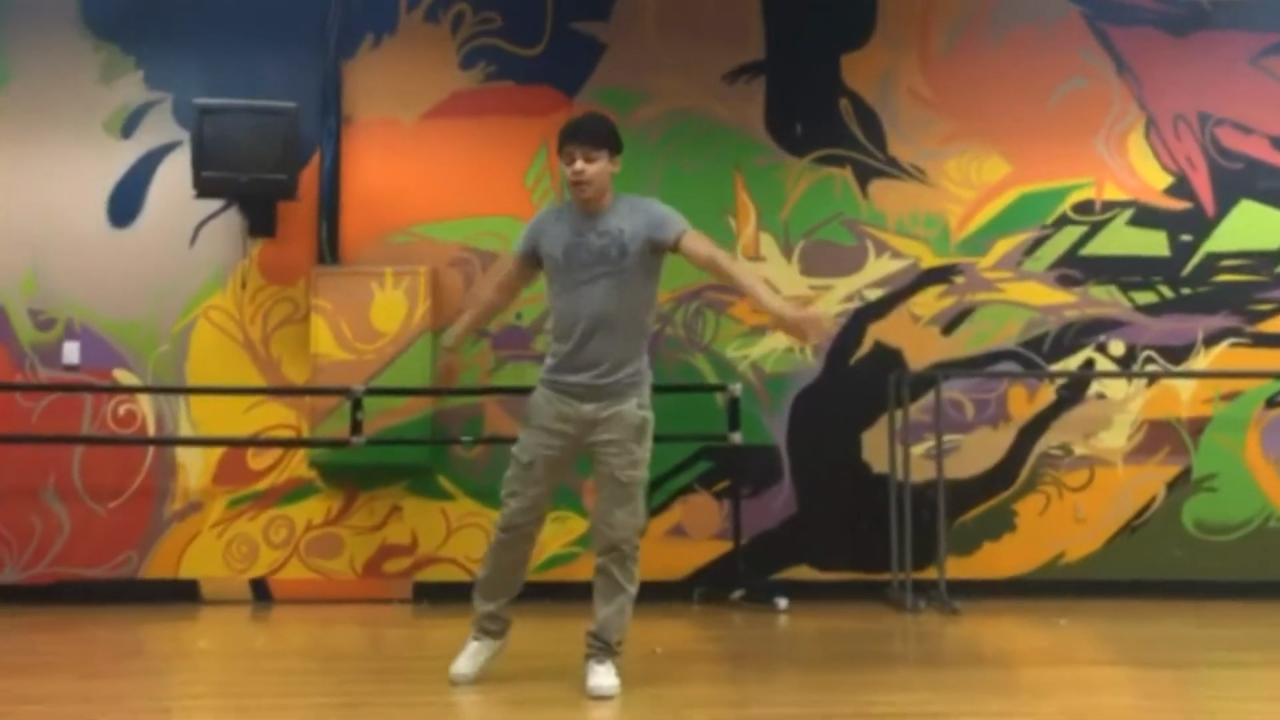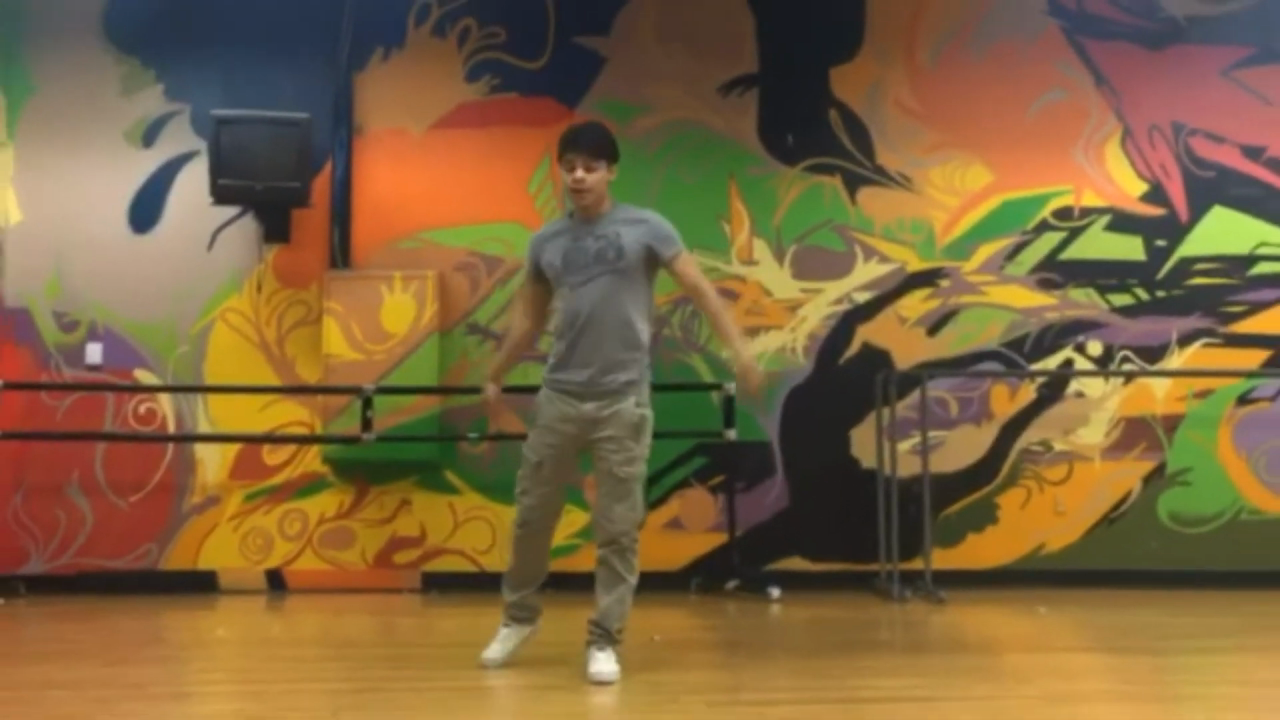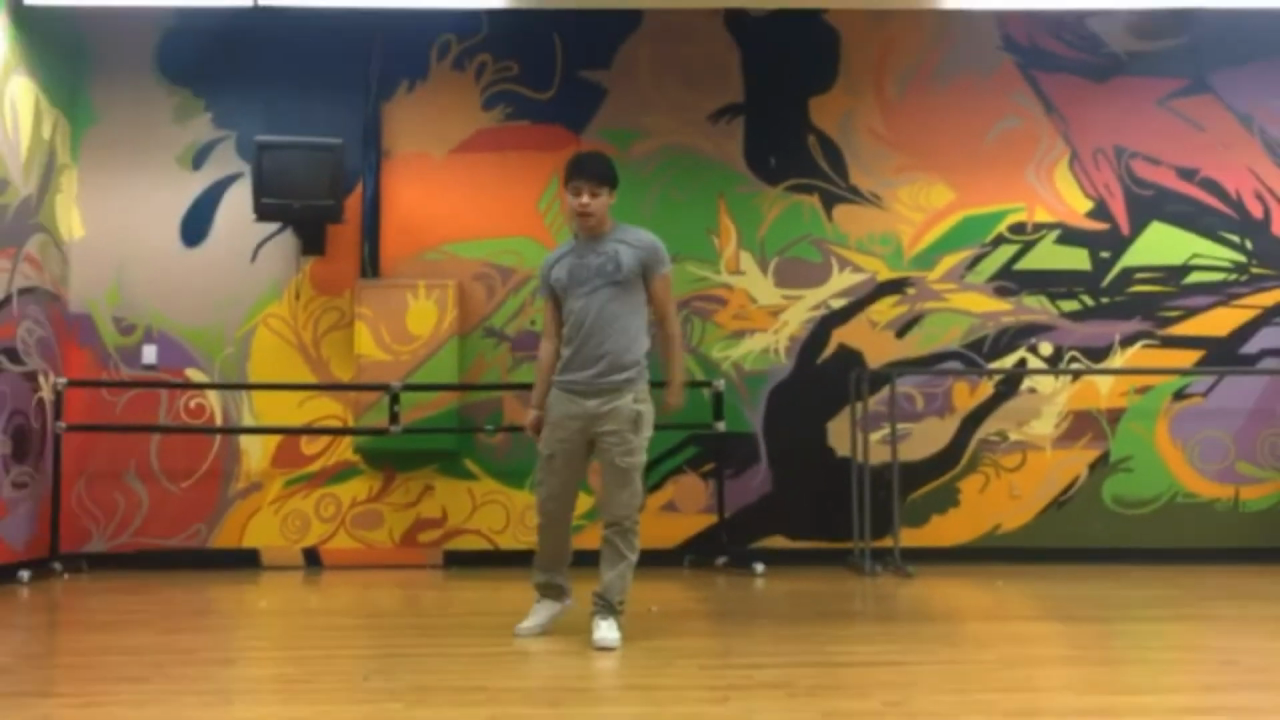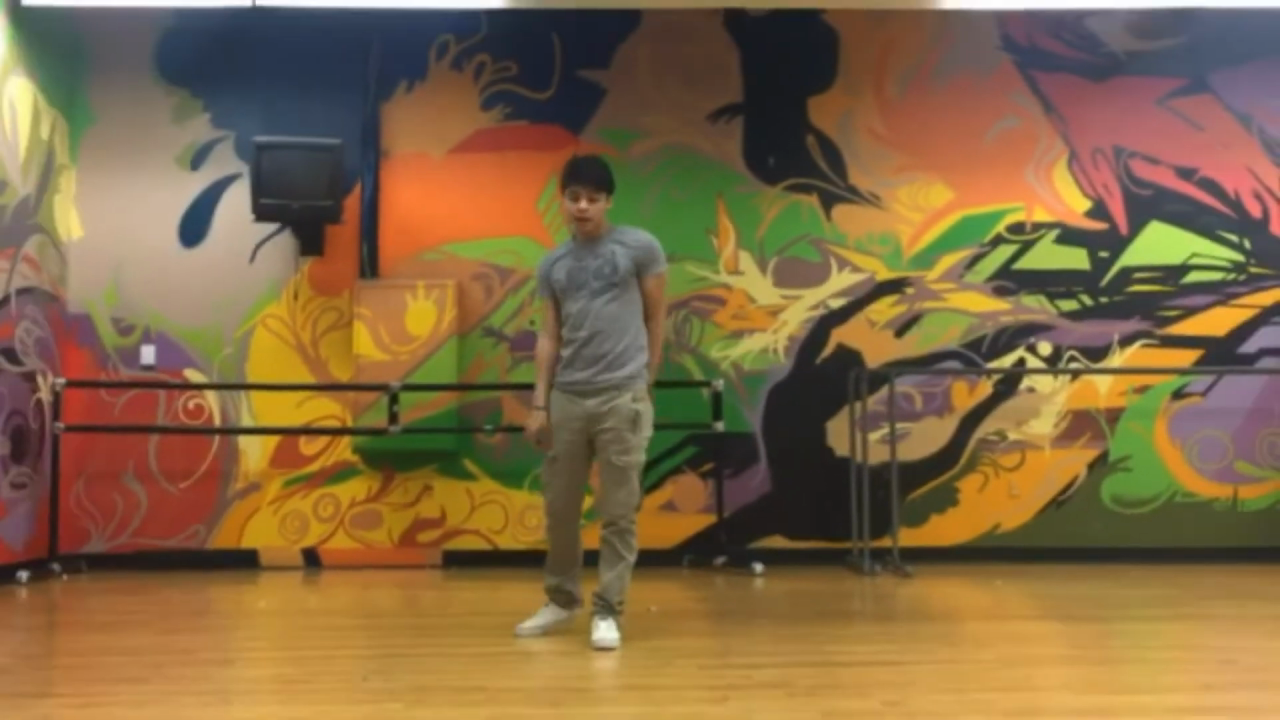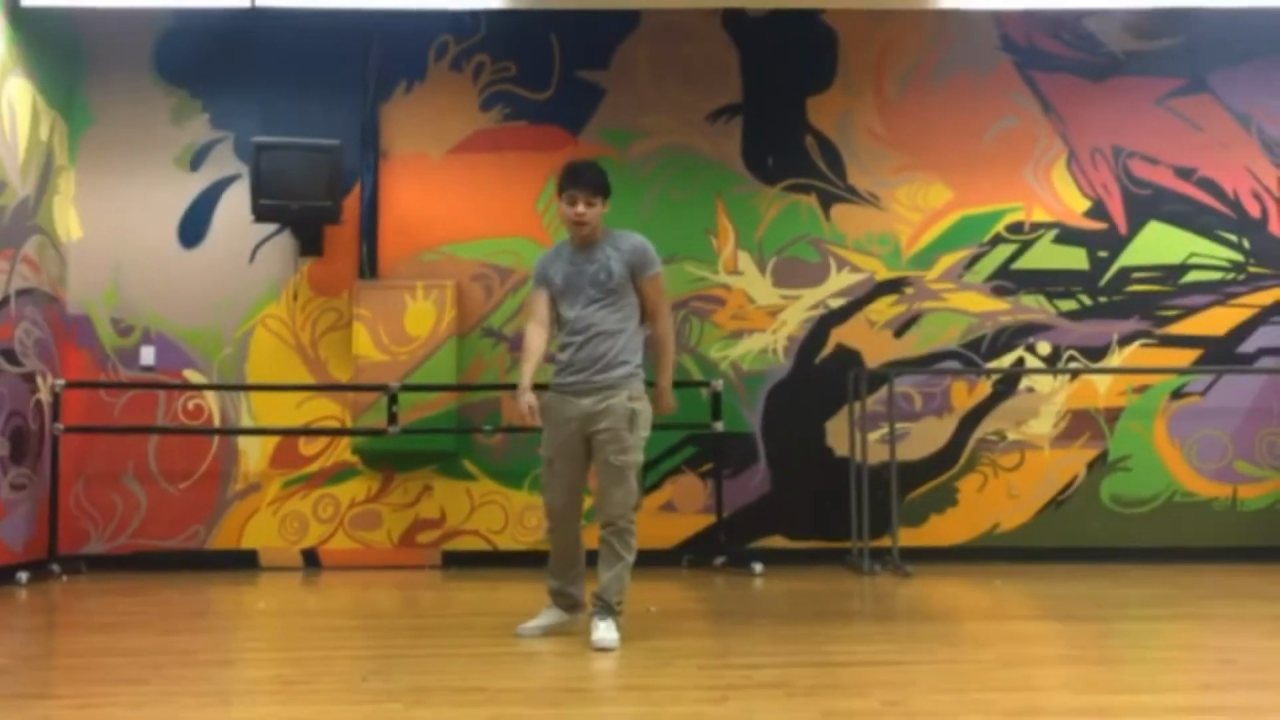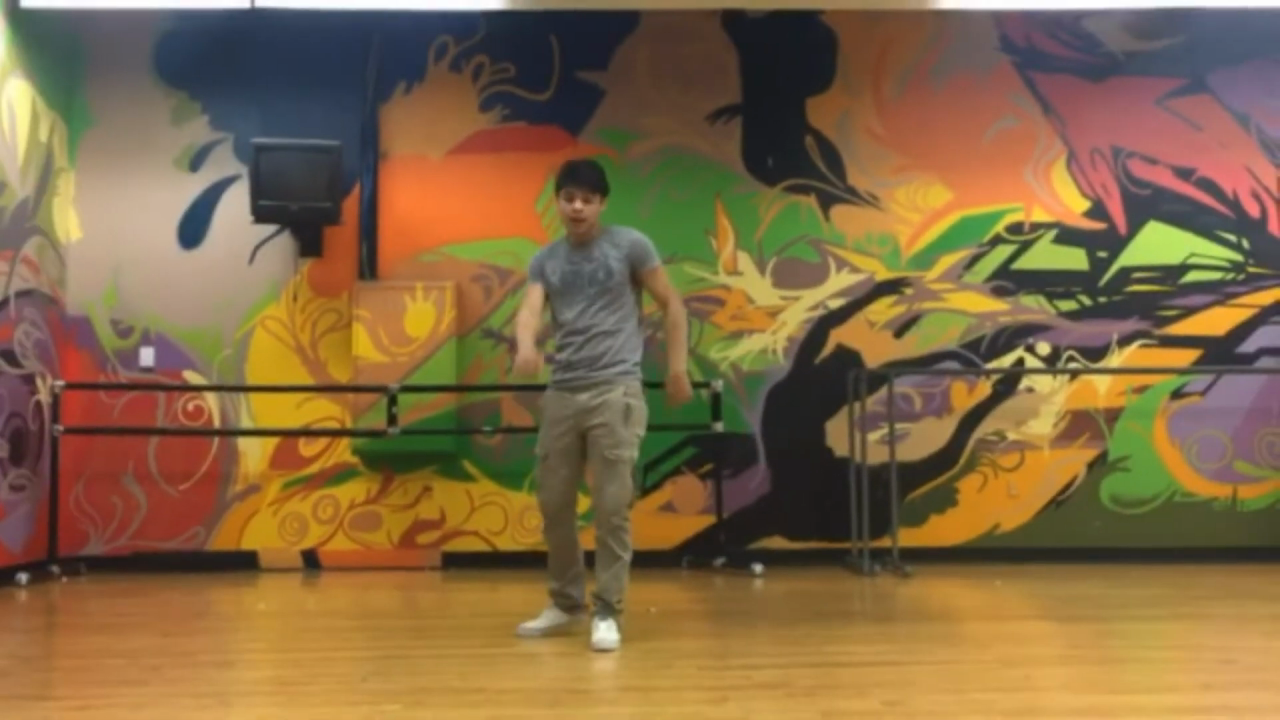
dt=0.1s
person 1, frame 1
left shoulder: (647, 217)
right shoulder: (546, 225)
left elbow: (714, 258)
right elbow: (505, 282)
left wrist: (776, 305)
right wrist: (457, 333)
left hip: (623, 402)
right hip: (556, 396)
left knee: (618, 535)
right knee: (517, 516)
left ankle: (603, 652)
right ankle: (487, 629)
person 1, frame 2
left shoulder: (644, 227)
right shoulder: (547, 242)
left elbow: (698, 286)
right elbow: (530, 316)
left wrist: (738, 348)
right wrist: (496, 376)
left hip: (622, 401)
right hip: (559, 398)
left knee: (618, 529)
right knee: (533, 515)
left ankle: (604, 639)
right ankle: (519, 616)
person 1, frame 3
left shoulder: (643, 246)
right shoulder: (555, 263)
left elbow: (667, 318)
right elbow: (551, 336)
left wrist: (676, 381)
right wrist: (537, 401)
left hip: (624, 398)
right hip: (566, 398)
left knee: (621, 511)
right knee: (553, 504)
left ankle: (608, 612)
right ankle: (551, 594)
person 1, frame 4
left shoulder: (639, 245)
right shoulder: (553, 264)
left elbow: (655, 316)
right elbow: (549, 336)
left wrist: (647, 378)
right wrist: (538, 404)
left hip: (622, 397)
right hip: (567, 399)
left knee: (618, 511)
right knee: (560, 507)
left ankle: (606, 612)
right ankle: (561, 599)
person 1, frame 5
left shoulder: (632, 248)
right shoulder: (549, 263)
left elbow: (658, 314)
right elbow: (537, 327)
left wrist: (664, 378)
right wrist: (525, 388)
left hip: (619, 395)
right hip: (563, 397)
left knee: (616, 510)
right knee: (559, 505)
left ankle: (606, 612)
right ankle: (564, 601)
person 1, frame 6
left shoulder: (631, 245)
right shoulder: (545, 260)
left elbow: (671, 304)
right elbow: (528, 313)
left wrist: (677, 366)
right wrist: (524, 348)
left hip: (616, 392)
right hip: (561, 394)
left knee: (612, 508)
right knee: (554, 505)
left ankle: (606, 612)
right ankle: (566, 603)
